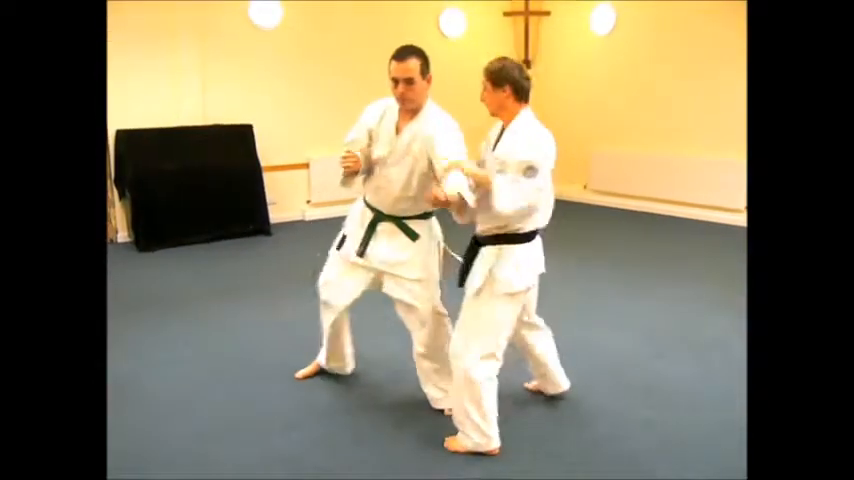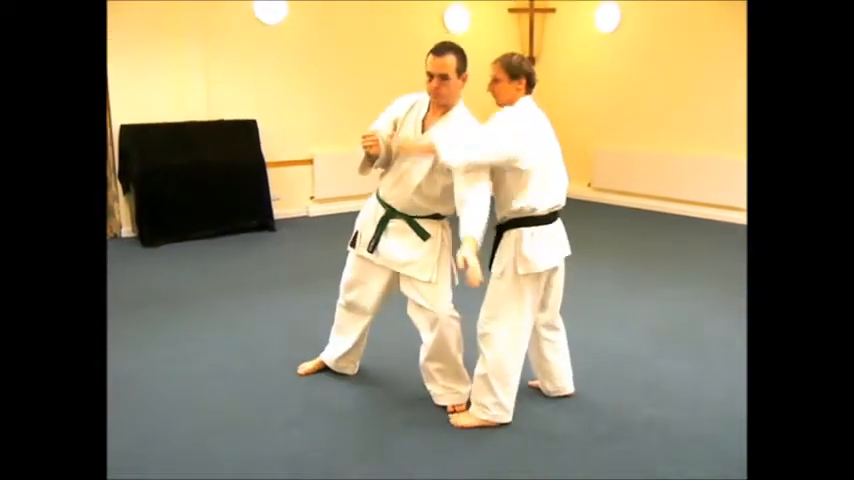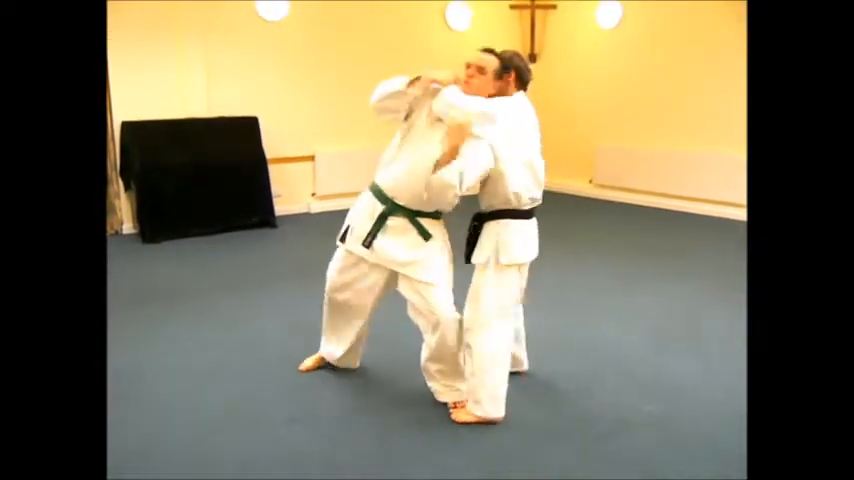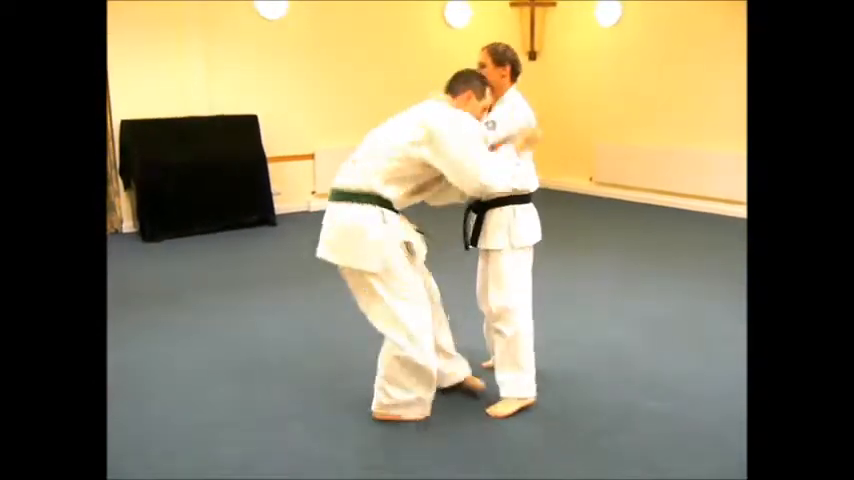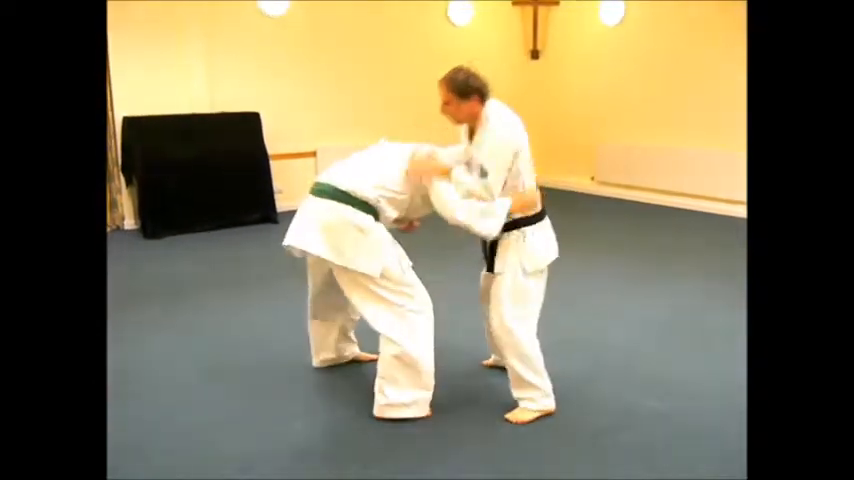
dt=0.5s
person 1, frame 1
left shoulder: (534, 137)
right shoulder: (505, 133)
left elbow: (521, 197)
right elbow: (487, 189)
left wrist: (478, 177)
right wrist: (452, 198)
left hip: (507, 254)
right hip: (516, 248)
left knee: (473, 346)
right knee: (524, 321)
left ankle: (479, 436)
right ankle: (552, 380)
person 1, frame 2
left shoulder: (516, 119)
right shoulder: (530, 119)
left elbow: (480, 146)
left wrist: (427, 146)
left hip: (526, 239)
right hip: (549, 231)
left knee: (501, 324)
right knee: (543, 315)
left ankle: (491, 409)
right ankle: (557, 381)
person 1, frame 3
left shoulder: (508, 111)
right shoulder: (516, 114)
right elbow: (485, 160)
left hip: (505, 230)
right hip: (516, 225)
left knee: (485, 316)
right knee: (503, 306)
left ankle: (485, 404)
right ankle: (512, 359)
person 1, frame 4
left shoulder: (516, 110)
right shoulder: (493, 106)
left hip: (512, 217)
right hip: (495, 213)
left knee: (509, 303)
right knee: (490, 295)
left ankle: (520, 388)
right ankle: (504, 357)
person 1, frame 5
left shoulder: (501, 131)
right shoulder: (479, 120)
right elbow: (465, 160)
left wrist: (440, 172)
left hip: (522, 238)
right hip: (505, 232)
left knee: (511, 321)
right knee: (493, 301)
left ankle: (538, 398)
right ankle: (507, 356)
person 2, frame 1
left shoulder: (441, 128)
right shoulder: (376, 112)
right elbow: (354, 153)
right wrist: (352, 164)
left hip: (412, 233)
right hip: (366, 220)
left knee: (426, 315)
right knee: (333, 292)
left ankle: (447, 393)
right ankle: (332, 359)
person 2, frame 2
left shoulder: (466, 133)
right shoulder: (406, 106)
left elbow: (474, 193)
right elbow: (384, 160)
right wrist: (374, 149)
left hip: (424, 233)
right hip: (379, 216)
left knee: (437, 313)
right knee: (356, 294)
left ankle: (450, 389)
right ankle: (337, 356)
person 2, frame 3
left shoulder: (480, 138)
right shoulder: (433, 98)
right elbow: (382, 100)
left wrist: (453, 149)
right wrist: (425, 81)
left hip: (420, 231)
right hip: (374, 210)
left knee: (439, 314)
right knee: (343, 288)
left ankle: (451, 387)
right ankle: (336, 351)
person 2, frame 4
left shoulder: (432, 117)
right shoulder: (444, 122)
left elbow: (435, 192)
right elbow: (483, 182)
right wrist: (516, 148)
left hip: (370, 215)
right hip: (362, 220)
left knee: (423, 295)
right knee: (407, 313)
left ankle: (449, 371)
right ankle: (396, 402)
person 2, frame 5
left shoulder: (411, 154)
right elbow: (458, 209)
left wrist: (397, 218)
right wrist: (514, 204)
left hip: (316, 211)
right hip: (348, 223)
left knee: (329, 293)
right knee: (408, 308)
left ankle: (332, 351)
right ankle: (399, 402)
